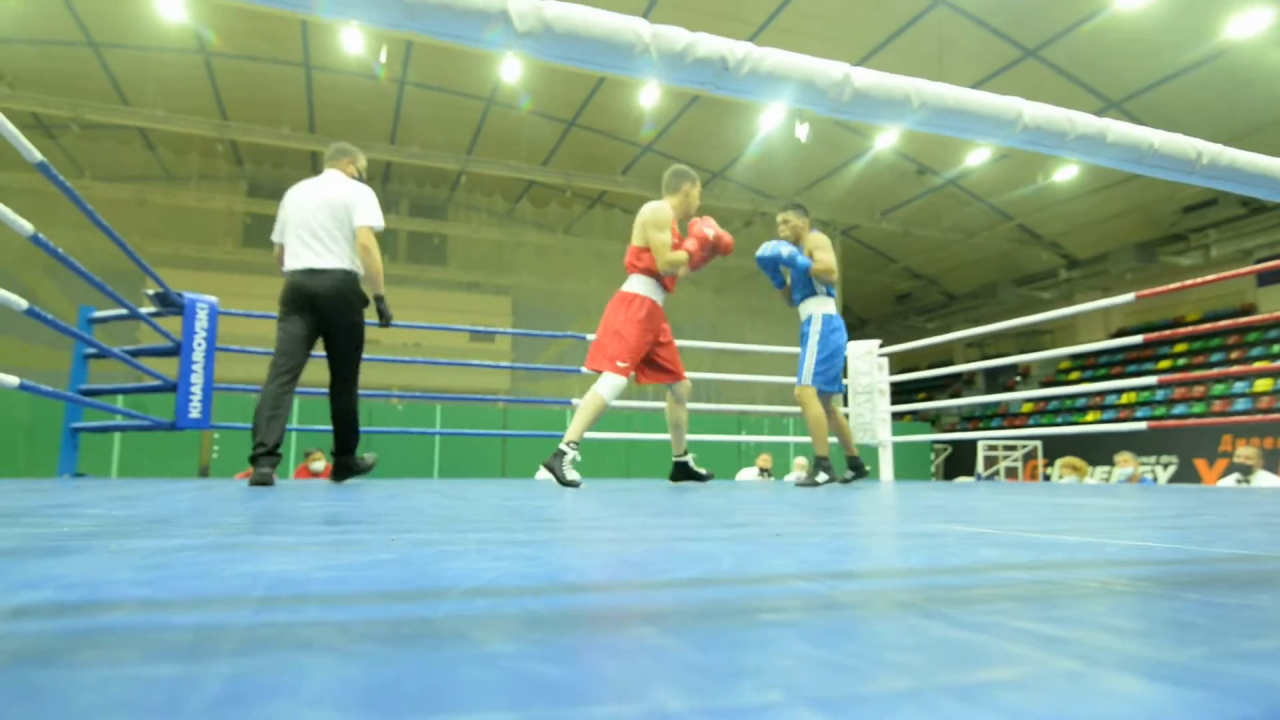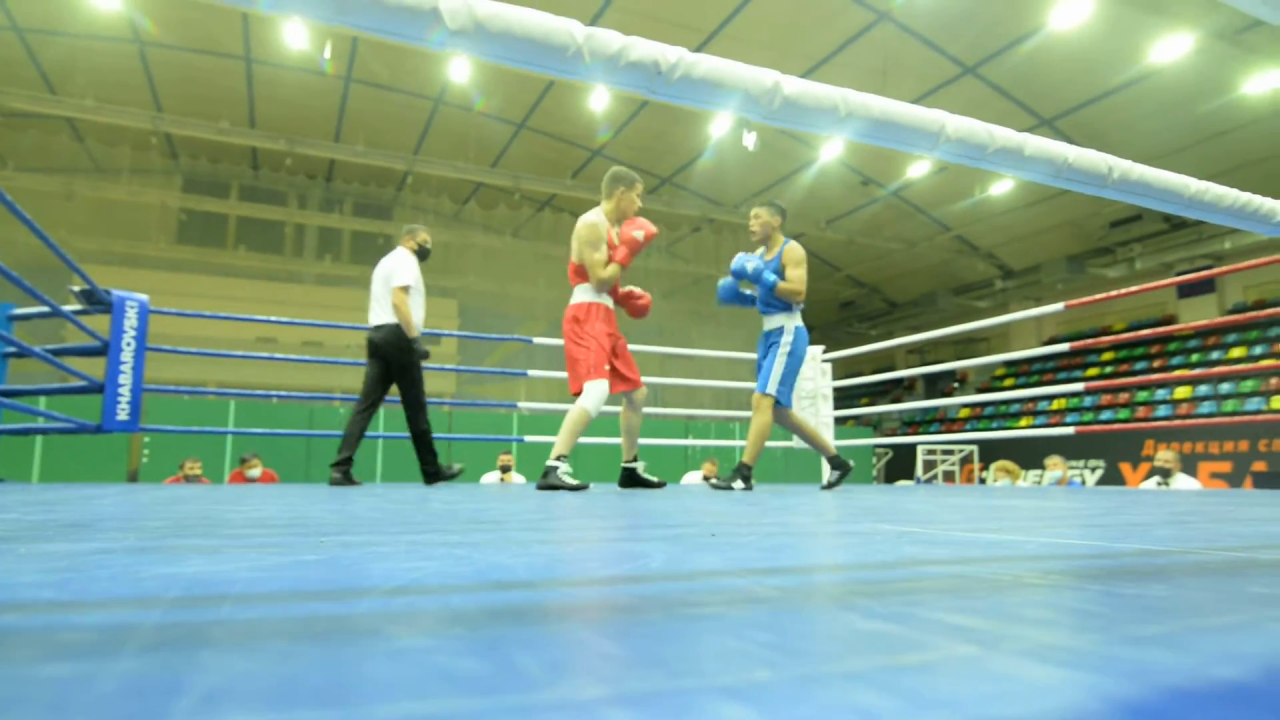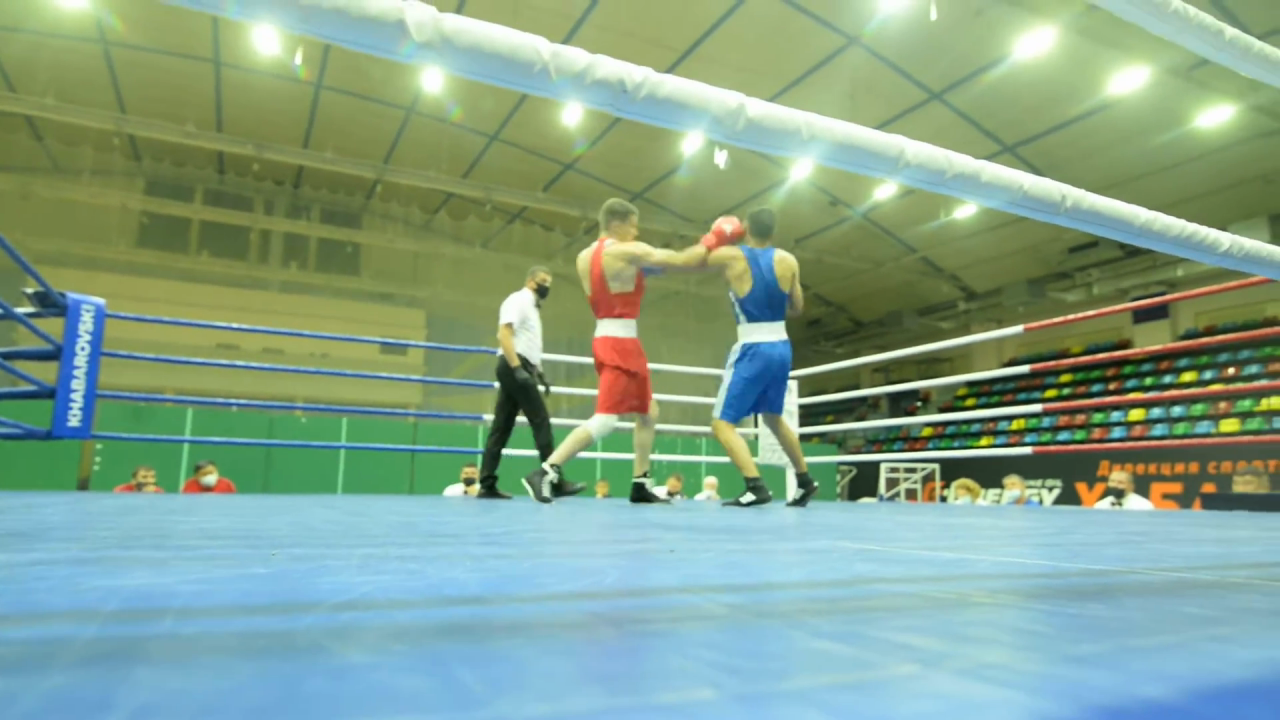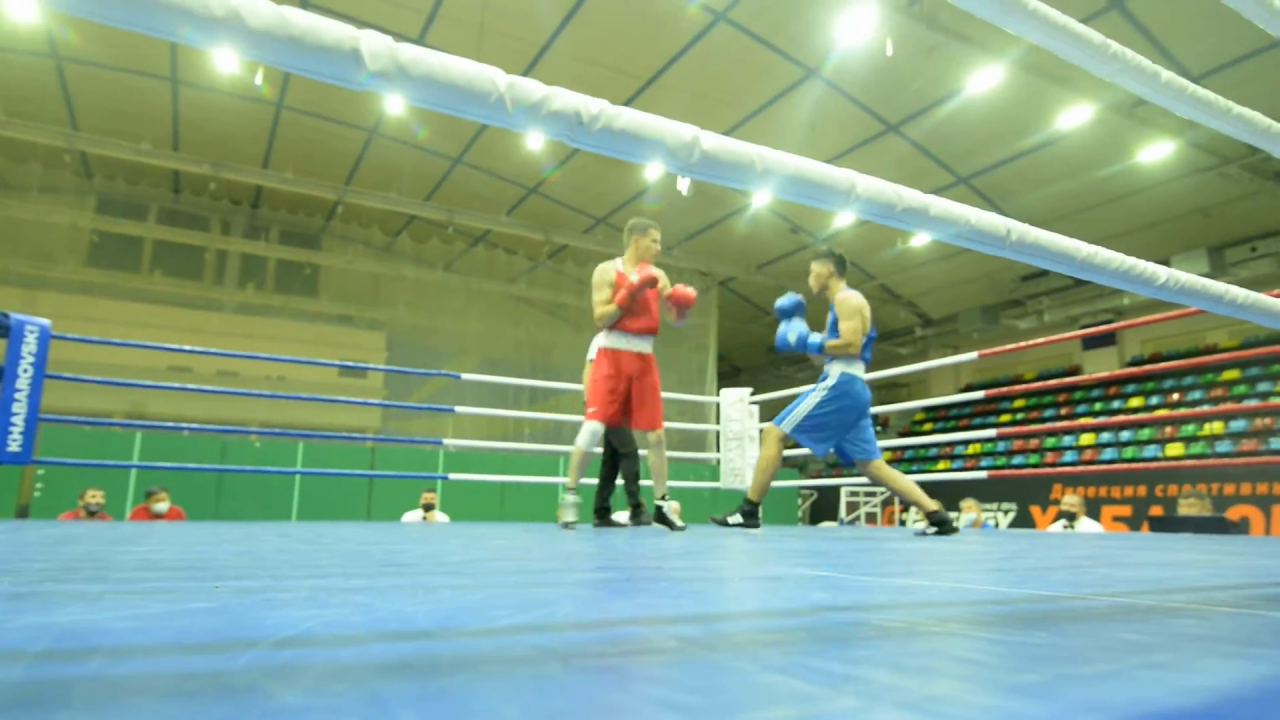
dt=1s
person 1, frame 1
left shoulder: (667, 219)
right shoulder: (657, 211)
left elbow: (678, 269)
right elbow: (665, 265)
left wrist: (709, 246)
right wrist: (696, 244)
left hip: (651, 312)
right hip: (635, 305)
left knee: (681, 386)
right knee: (613, 380)
left ankle: (682, 463)
right ankle: (563, 453)
person 1, frame 2
left shoulder: (610, 228)
right shoulder: (593, 224)
right elbow: (598, 280)
left wrist: (622, 295)
right wrist: (630, 250)
left hip: (603, 319)
right hip: (588, 316)
left knee: (636, 393)
right knee: (597, 392)
left ankle: (631, 469)
right ankle: (554, 468)
person 1, frame 3
left shoulder: (584, 258)
right shoulder: (628, 251)
right elbow: (681, 261)
right wrist: (714, 239)
left hip: (610, 340)
right hip: (620, 343)
left knee: (648, 414)
right knee: (605, 420)
left ankle: (641, 484)
right ankle: (546, 471)
person 1, frame 4
left shoulder: (658, 276)
right shoulder: (606, 271)
left elbow: (676, 320)
right elbow: (600, 319)
left wrist: (683, 305)
right wrist: (630, 292)
left hip: (644, 360)
right hip: (612, 356)
left knee: (655, 436)
right knee: (593, 427)
left ankle: (661, 505)
right ankle: (570, 496)
person 2, frame 1
left shoulder: (816, 240)
right shoulder: (799, 254)
left elbow: (831, 272)
right elbow: (792, 299)
left wrist: (795, 260)
right wrist: (776, 272)
left hip: (821, 324)
right hip: (816, 327)
left knee: (805, 392)
right knee: (825, 402)
left ankle: (822, 465)
right ankle: (855, 463)
person 2, frame 2
left shoulder: (792, 250)
right shoulder: (759, 254)
left elbow: (797, 294)
left wrist: (760, 275)
right wrist: (740, 295)
left hip: (788, 335)
right hip: (769, 336)
left knee: (762, 400)
right knee: (781, 413)
left ankle: (743, 474)
right ankle: (837, 463)
person 2, frame 3
left shoulder: (733, 256)
right shoulder: (787, 261)
right elbow: (796, 309)
left hip: (752, 350)
right hip: (781, 348)
left knee: (721, 423)
right knee: (773, 419)
left ankle: (756, 487)
right ankle: (804, 482)
person 2, frame 4
left shoulder: (847, 298)
right shoulder: (839, 302)
left elbow: (852, 347)
right elbow: (821, 356)
left wrist: (811, 343)
right wrist: (793, 325)
left hip: (841, 384)
right hip: (853, 390)
left knee: (773, 435)
right knee: (874, 467)
left ankle: (748, 512)
right ankle: (939, 517)
person 3, frame 1
left shoulder: (294, 192)
right shoulder: (357, 191)
left elbow: (280, 253)
right elbow: (366, 244)
right wrist: (380, 298)
left hip: (298, 286)
right hip: (340, 287)
left knee: (282, 373)
right knee: (343, 379)
left ankle: (264, 459)
right ankle: (345, 461)
person 3, frame 2
left shoulder: (385, 262)
right shoulder: (405, 260)
right elbow: (399, 300)
right wrist: (415, 339)
left hip: (377, 335)
right hip: (397, 336)
left knee: (367, 403)
right knee: (415, 406)
left ankle: (341, 468)
right ankle: (432, 470)
person 3, frame 3
left shoulder: (531, 306)
right shoulder: (519, 300)
right elbow: (503, 334)
left wrist: (539, 374)
right wrist: (517, 368)
left hip: (521, 371)
right hip: (513, 369)
left knee: (502, 429)
right knee: (541, 423)
left ankle: (487, 484)
right ankle: (555, 483)
person 3, frame 4
right shoulder: (604, 339)
right elbow: (590, 370)
left knee: (612, 461)
right knee: (628, 452)
left ankle: (602, 513)
right ankle: (636, 509)
